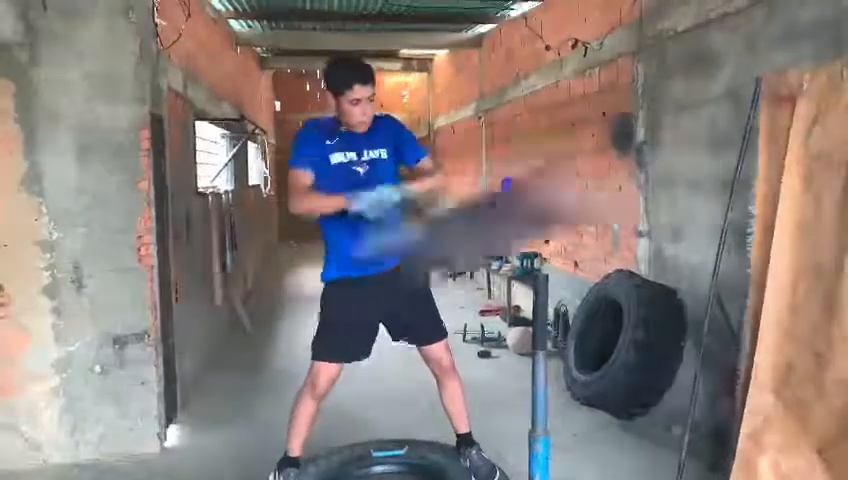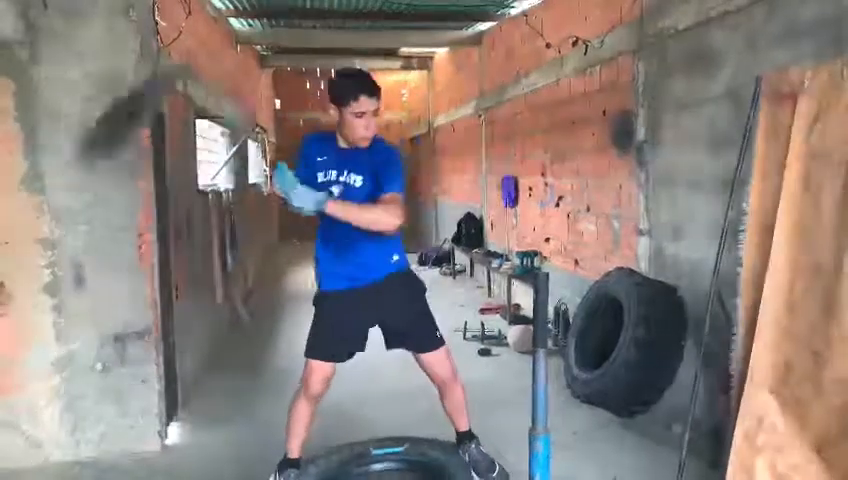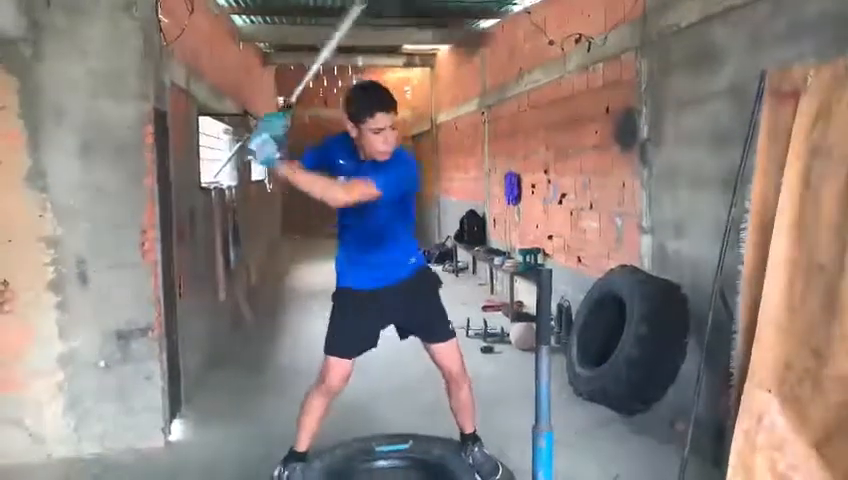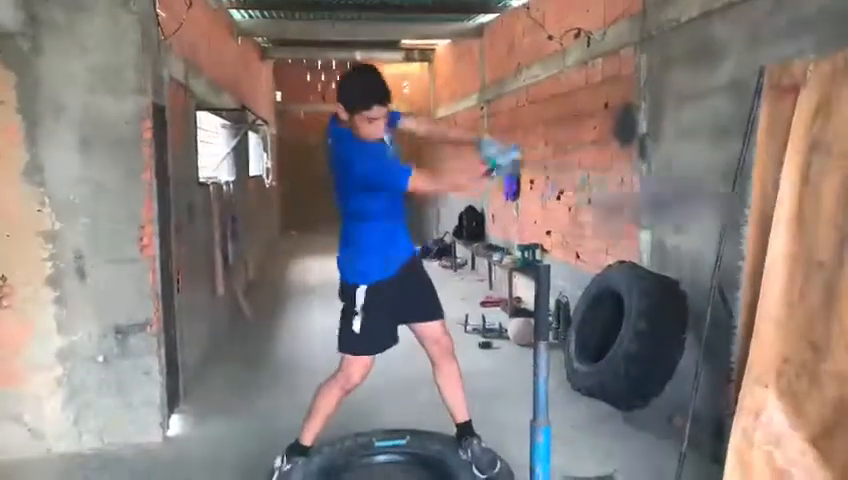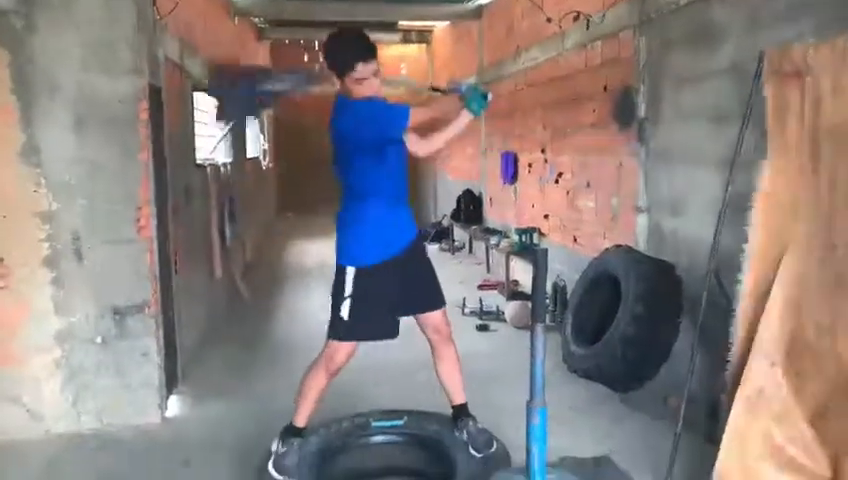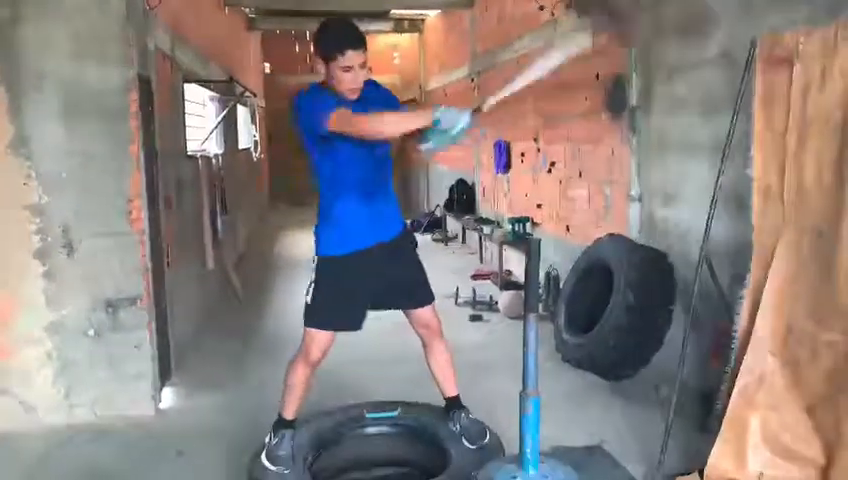
dt=0.2s
person 1, frame 1
left shoulder: (389, 129)
right shoulder: (312, 137)
left elbow: (432, 175)
right elbow: (299, 201)
left wrist: (399, 190)
right wrist: (352, 199)
left hip: (398, 270)
right hip: (346, 279)
left knee: (443, 363)
right knee: (319, 381)
person 1, frame 2
left shoulder: (385, 156)
right shoulder: (314, 146)
left elbow: (390, 219)
right elbow: (301, 196)
left wrist: (323, 201)
right wrist: (288, 185)
left hip: (392, 281)
right hip: (339, 289)
left knee: (444, 374)
right knee: (313, 385)
left ankle: (467, 443)
person 1, frame 3
left shoulder: (402, 166)
right shoulder: (336, 147)
left elbow: (342, 194)
right elbow: (300, 171)
left wrist: (279, 165)
right wrist: (280, 155)
left hip: (409, 279)
right hip: (357, 286)
left knee: (454, 369)
right knee: (330, 381)
left ankle: (471, 443)
person 1, frame 4
left shoulder: (359, 125)
right shoulder: (351, 156)
left elbow: (423, 127)
right elbow: (430, 185)
left wrist: (478, 141)
right wrist: (484, 168)
left hip: (402, 259)
right hip: (367, 273)
left knee: (441, 347)
right knee: (352, 374)
left ankle: (467, 437)
person 1, frame 5
left shoulder: (366, 105)
right shoulder: (358, 115)
left elbow: (421, 147)
right elbow: (427, 115)
left wrist: (470, 109)
right wrist: (459, 97)
left hip: (404, 242)
right hip: (365, 254)
left knee: (441, 331)
right knee: (336, 357)
left ankle: (462, 418)
right ankle: (291, 436)
person 1, frame 6
left shoulder: (374, 94)
right shoulder: (309, 103)
left elbow: (404, 125)
right elbow: (362, 127)
left wrist: (436, 122)
right wrist: (437, 116)
left hip: (391, 236)
right hip: (341, 248)
left knee: (430, 327)
right knee: (313, 350)
left ankle: (455, 410)
right ankle: (283, 429)
